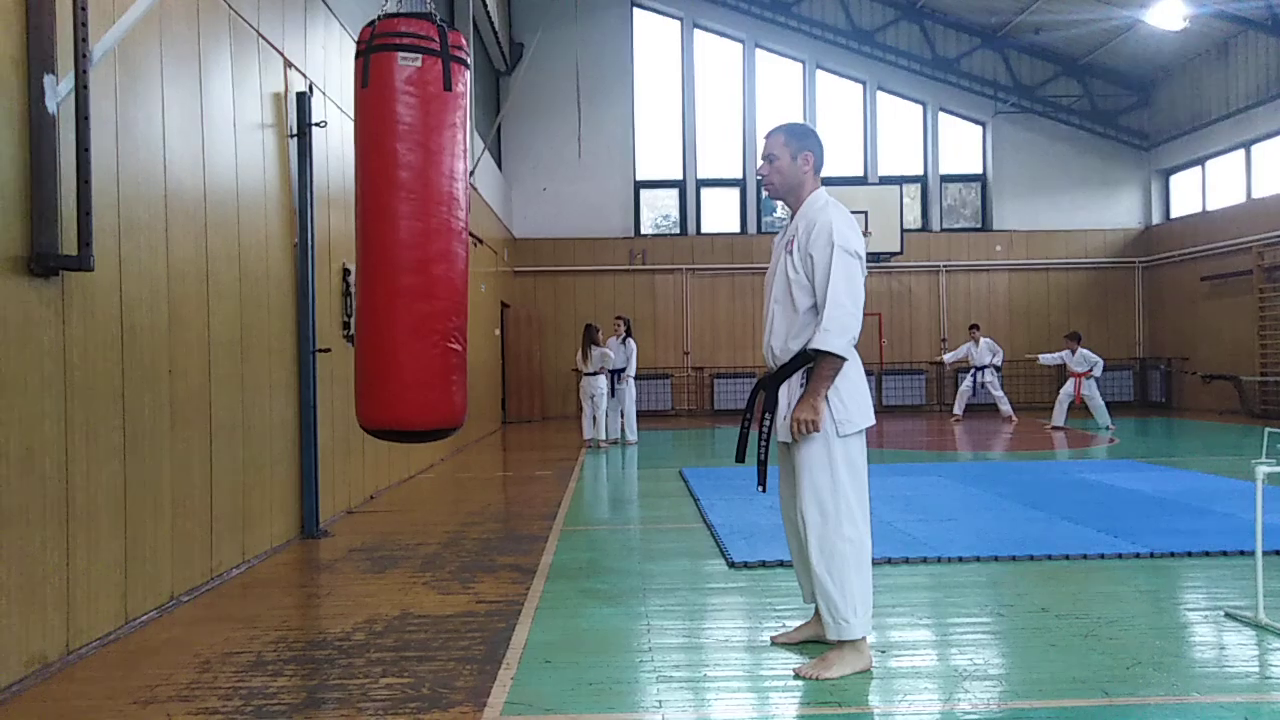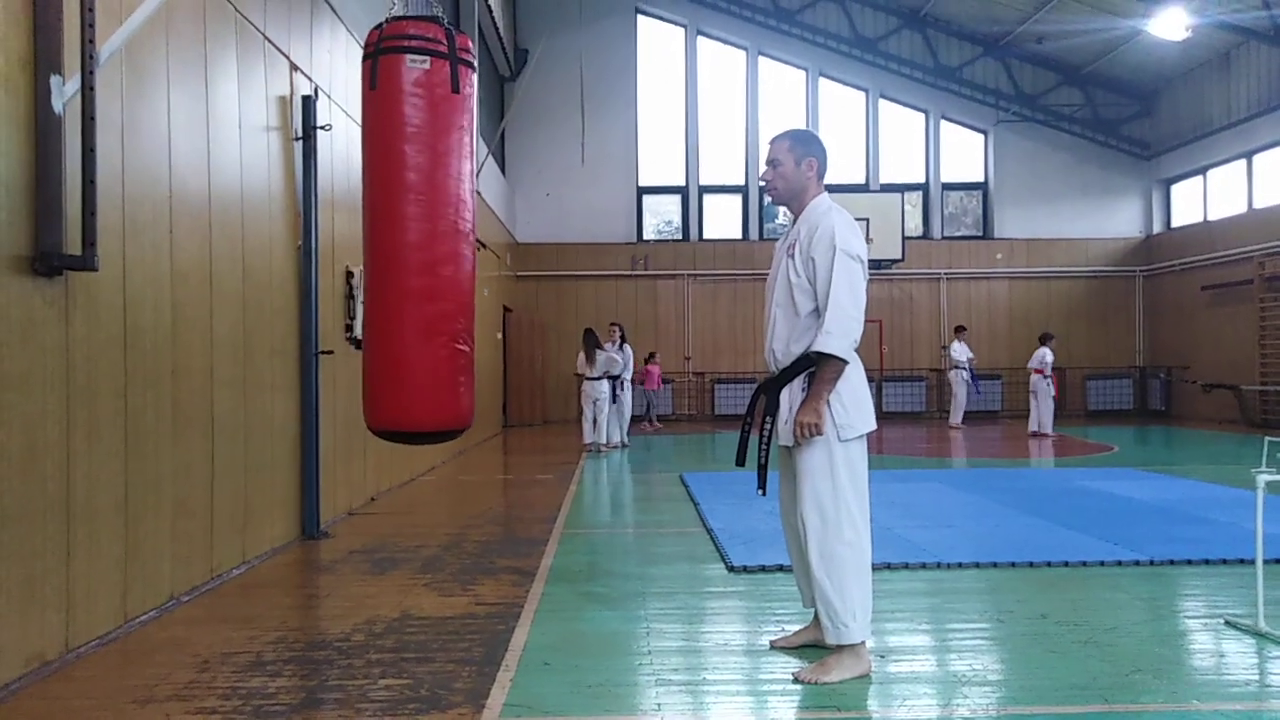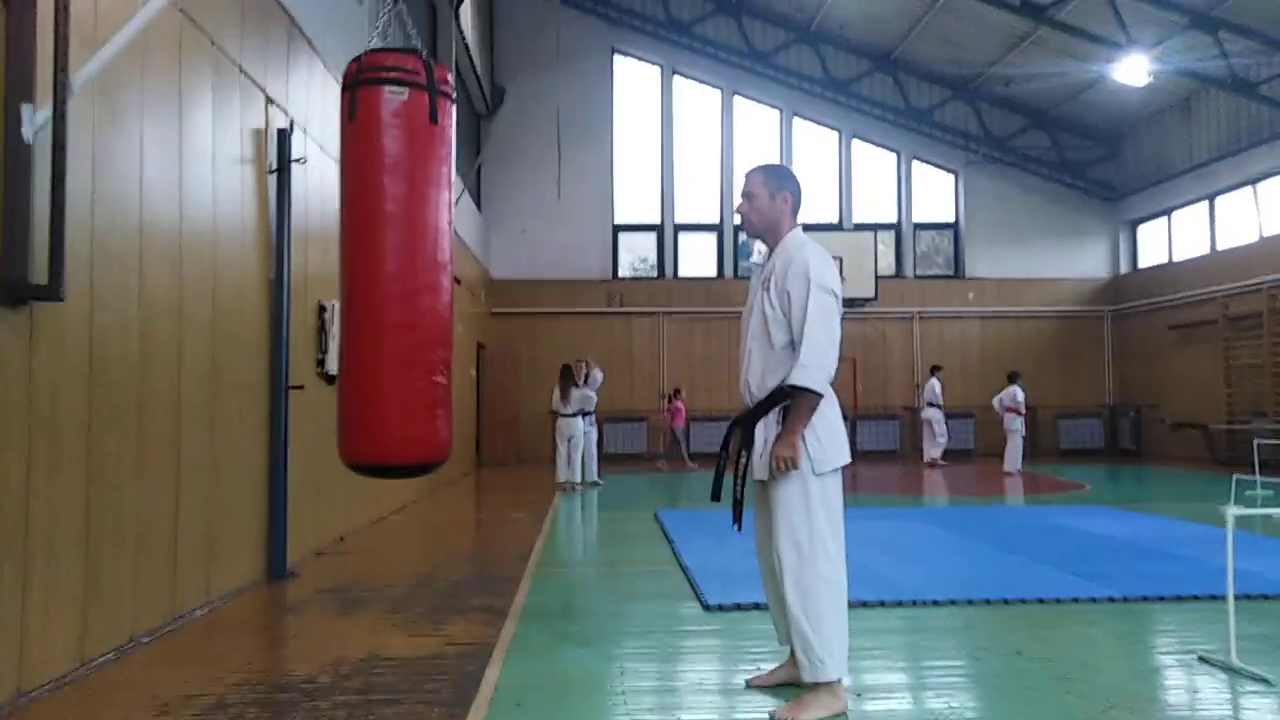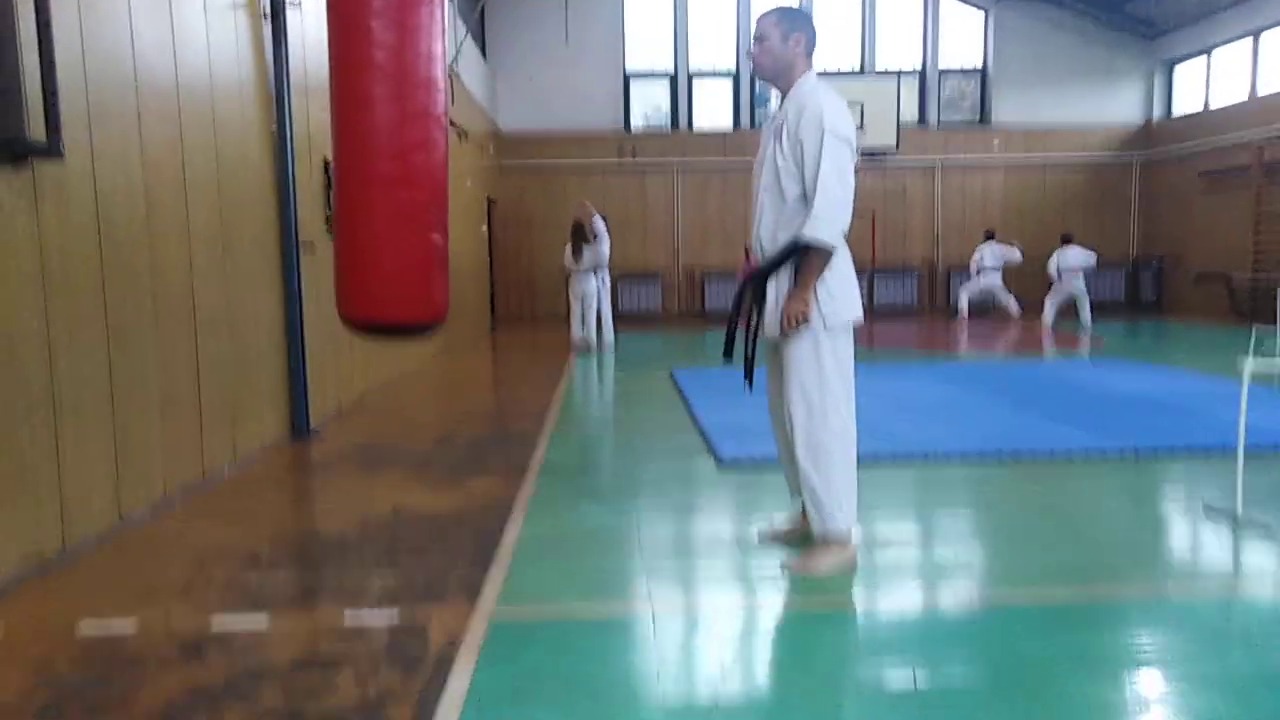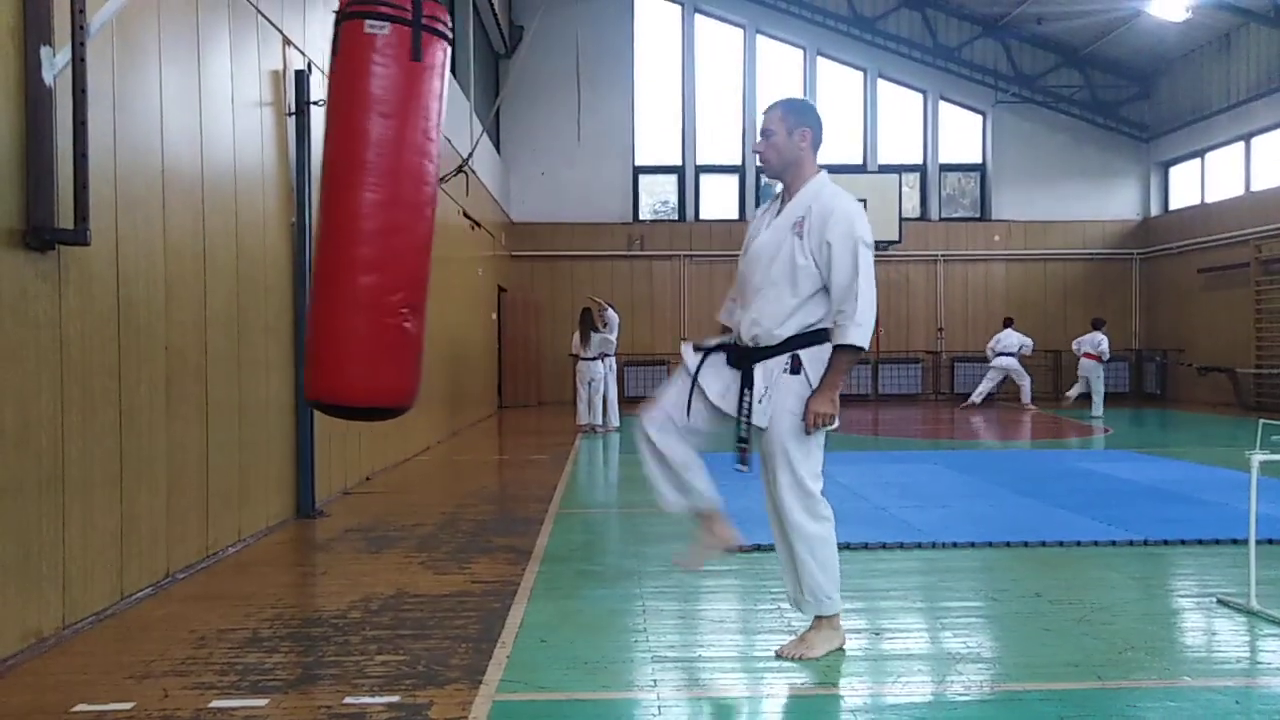
dt=1s
person 1, frame 1
left shoulder: (830, 223)
right shoulder: (794, 229)
left elbow: (841, 321)
left wrist: (812, 396)
right wrist: (777, 390)
left hip: (821, 392)
right hip: (795, 391)
left knee: (832, 515)
right knee: (803, 512)
left ankle: (852, 641)
right ankle: (826, 616)
person 1, frame 2
left shoulder: (831, 228)
right shoulder: (795, 234)
left elbow: (842, 325)
left wrist: (815, 400)
right wrist: (780, 394)
left hip: (823, 397)
right hip: (795, 395)
left knee: (832, 519)
right knee: (802, 515)
left ankle: (851, 646)
right ankle: (824, 620)
person 1, frame 3
left shoulder: (806, 261)
right shoulder: (772, 267)
left elbow: (817, 357)
left wrist: (791, 433)
left hip: (799, 431)
right hip: (772, 429)
left knee: (808, 555)
right knee: (779, 554)
right ankle: (799, 657)
person 1, frame 4
left shoulder: (819, 108)
right shoulder: (784, 114)
left elbow: (830, 210)
left wrist: (803, 290)
left hip: (811, 286)
right hip: (784, 285)
left knee: (817, 410)
right knee: (790, 409)
left ankle: (837, 536)
right ankle: (812, 515)
person 1, frame 5
left shoulder: (837, 211)
right shoulder: (768, 212)
left elbow: (856, 310)
left wrist: (828, 389)
right wrist: (721, 346)
left hip: (792, 374)
right hip: (739, 361)
left knee: (795, 498)
right knee: (662, 424)
left ankle: (826, 622)
right ankle: (713, 523)
